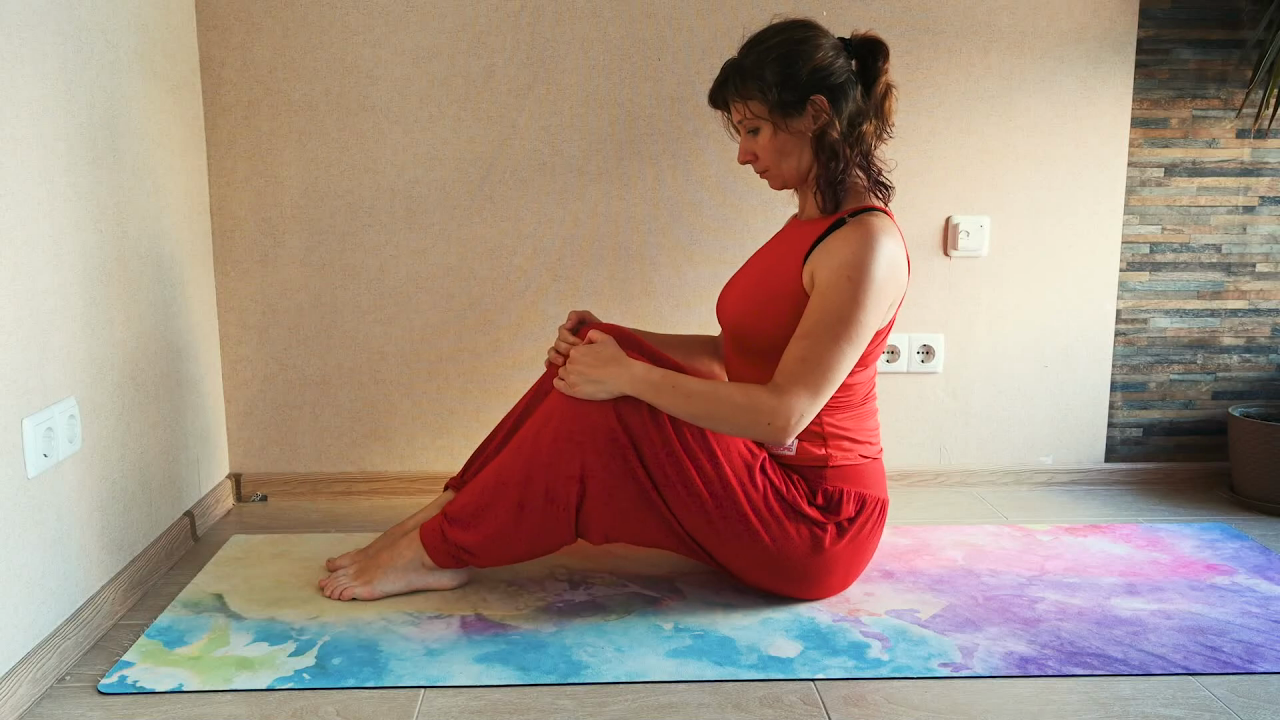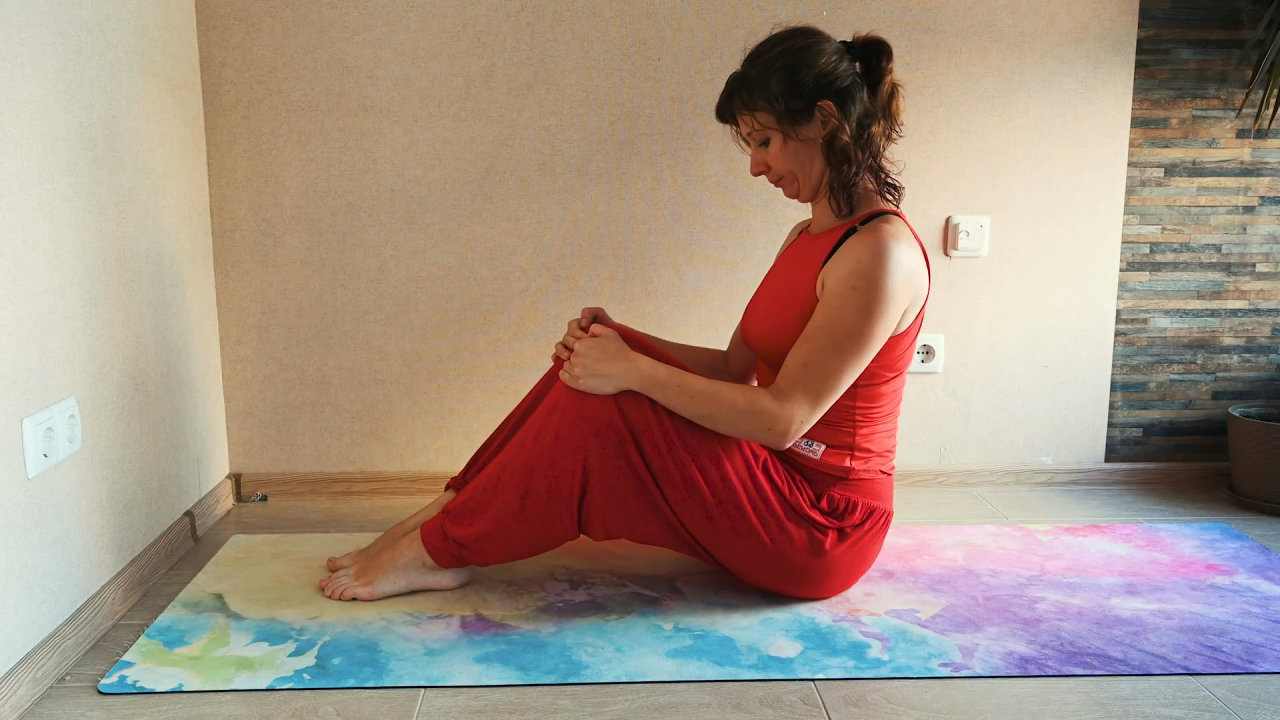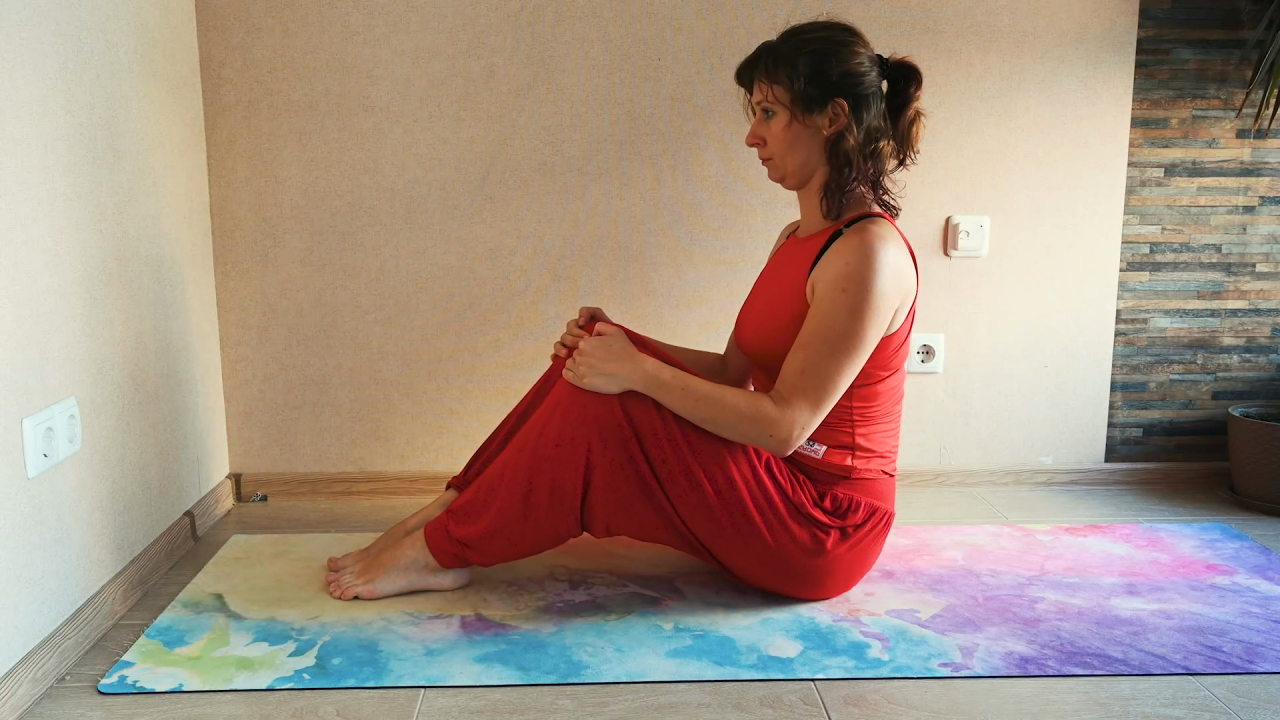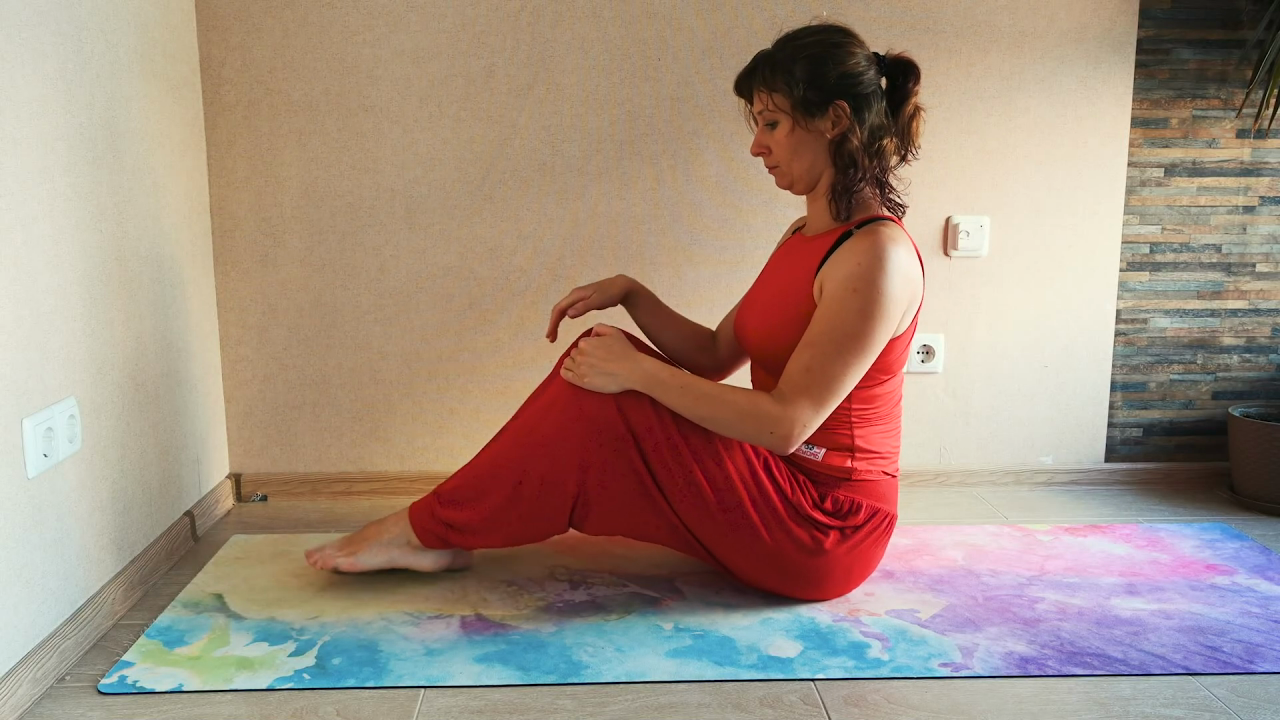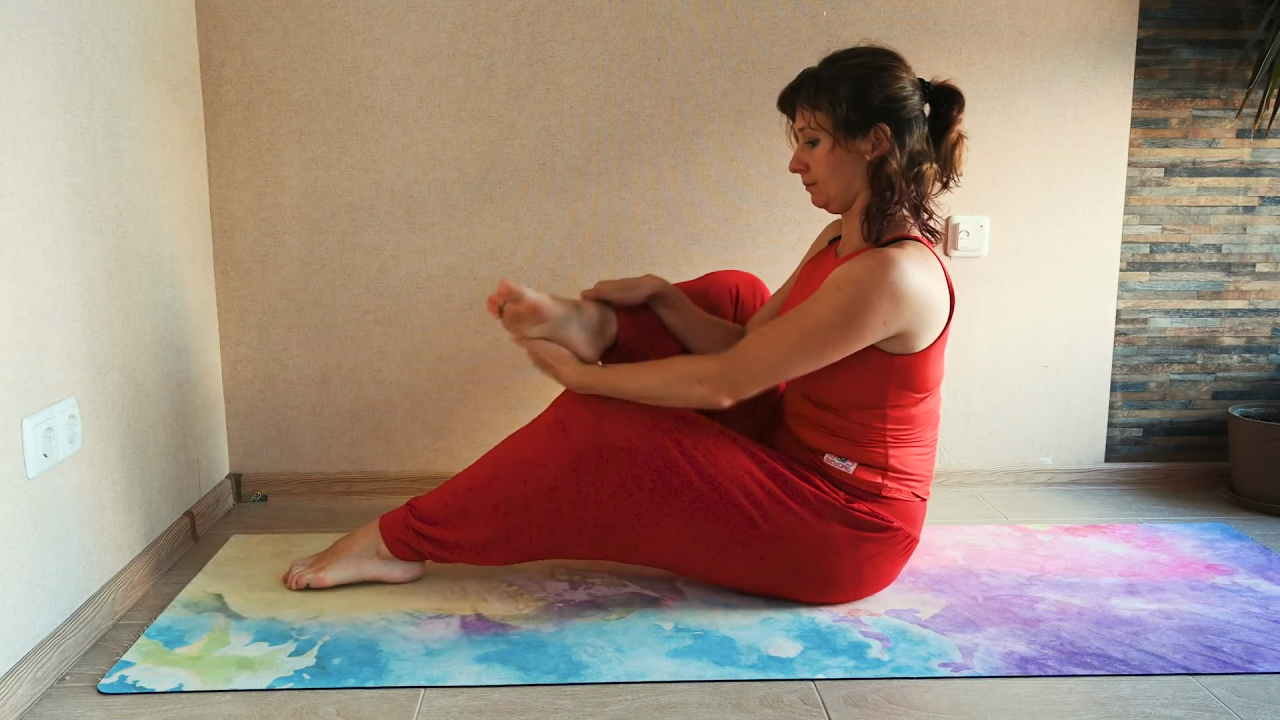
dt=1s
person 1, frame 1
left shoulder: (866, 244)
right shoulder: (812, 226)
left elbow: (784, 414)
right elbow: (734, 353)
left wrist: (629, 375)
right wrist: (610, 342)
left hip: (814, 524)
right hip: (767, 483)
left knee: (600, 408)
right knee: (591, 359)
left ankle: (437, 552)
right ankle: (449, 514)
person 1, frame 2
left shoulder: (880, 253)
right shoulder: (809, 237)
left elbow: (783, 418)
right elbow: (735, 368)
left wrist: (633, 370)
right wrist: (620, 345)
left hip: (819, 531)
right hip: (778, 486)
left knee: (602, 401)
right knee: (593, 365)
left ankle: (437, 552)
right ankle: (448, 516)
person 1, frame 3
left shoulder: (867, 252)
right shoulder: (798, 239)
left elbow: (785, 424)
right elbow: (732, 372)
left wrist: (638, 371)
right wrist: (621, 347)
left hip: (820, 531)
right hip: (779, 486)
left knee: (601, 401)
right knee: (593, 361)
left ankle: (440, 551)
right ankle: (451, 513)
person 1, frame 4
left shoulder: (877, 256)
right shoulder: (805, 238)
left elbow: (788, 422)
right elbow: (714, 355)
left wrist: (638, 370)
right wrist: (628, 293)
left hip: (821, 534)
right hip: (779, 487)
left knee: (600, 403)
right knee: (601, 360)
left ankle: (427, 531)
right ankle: (454, 522)
person 1, frame 5
left shoulder: (893, 274)
right shoulder: (840, 243)
left elbow: (726, 381)
right elbow: (741, 347)
left wrist: (584, 373)
right wrist: (661, 295)
left hip: (843, 541)
right hip: (805, 474)
left knee: (594, 430)
right knee: (730, 293)
left ankle: (399, 542)
